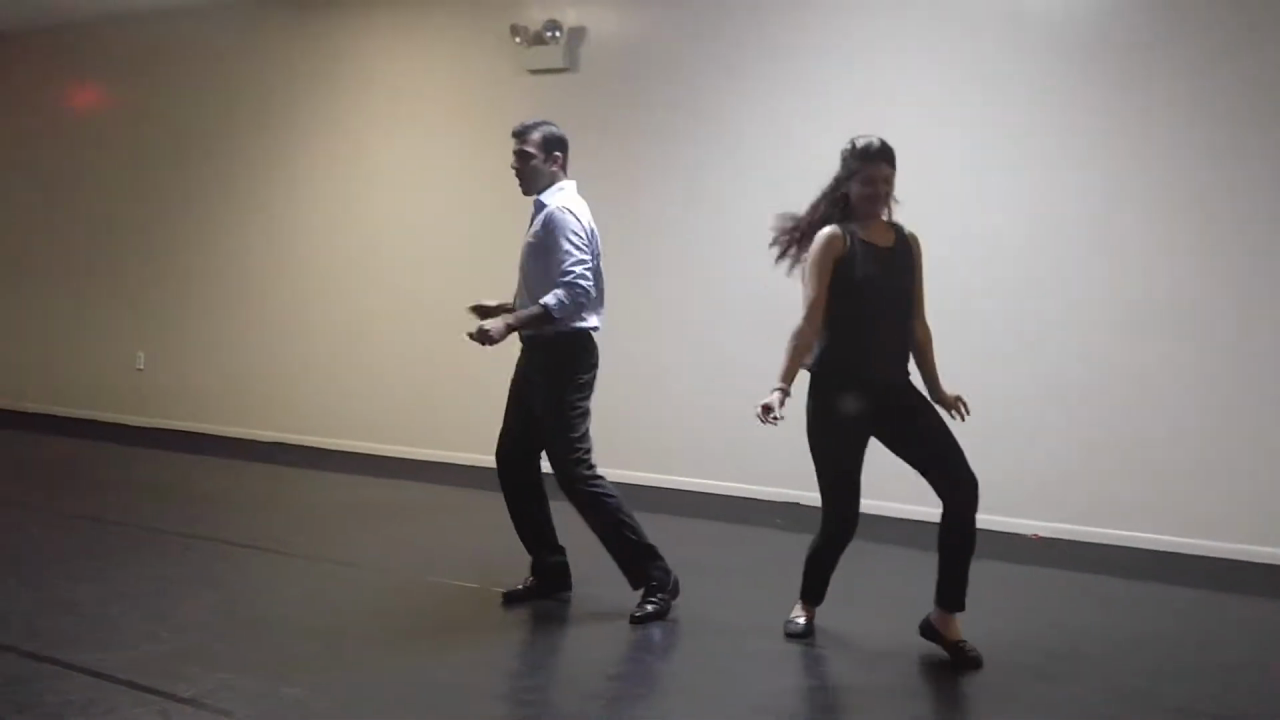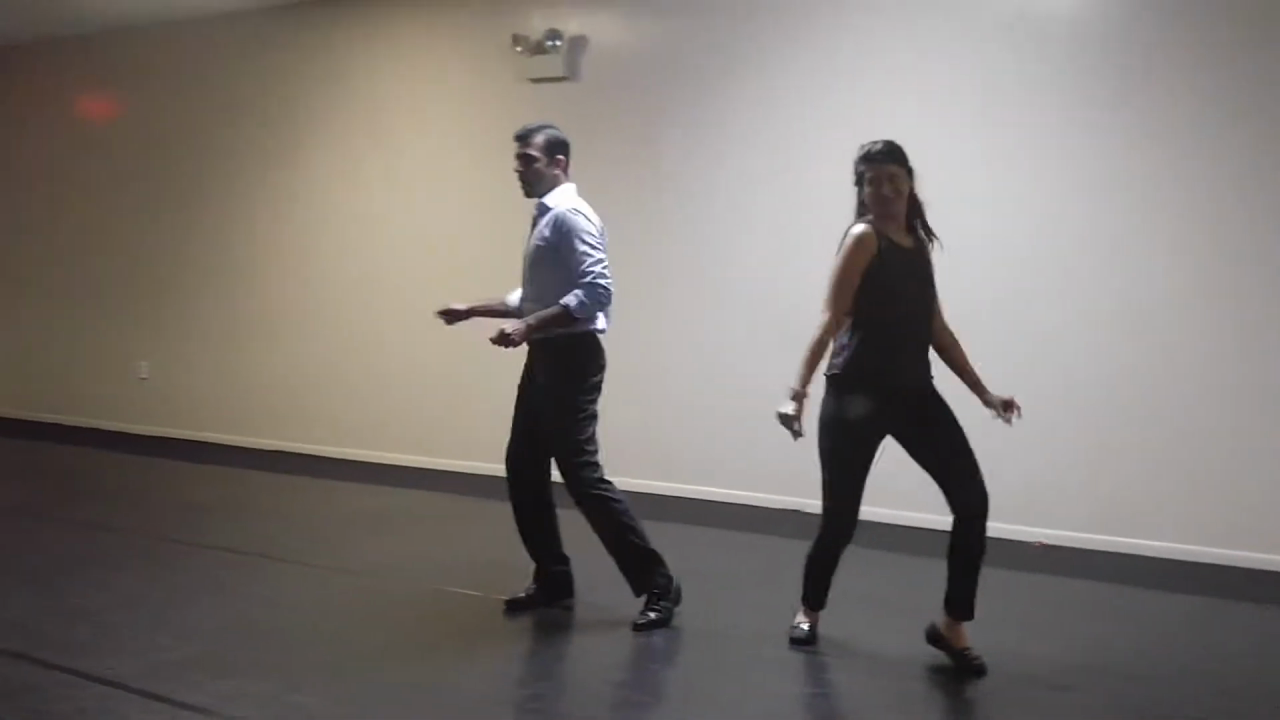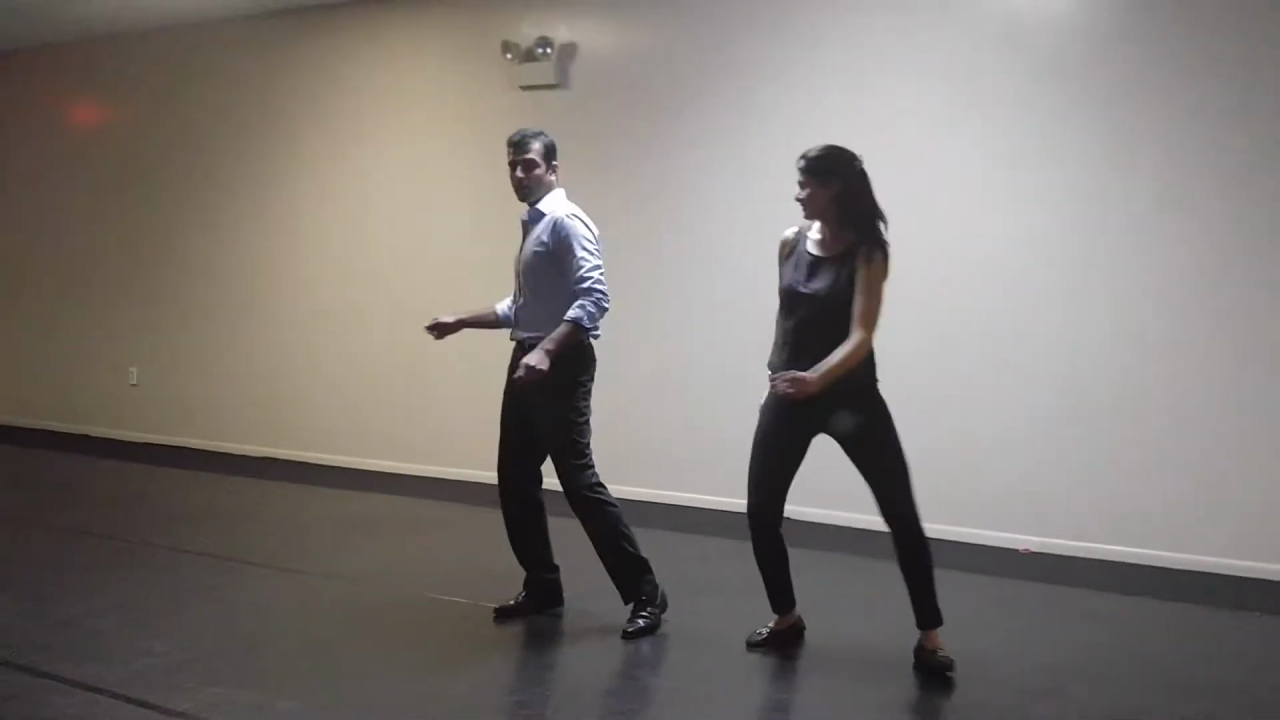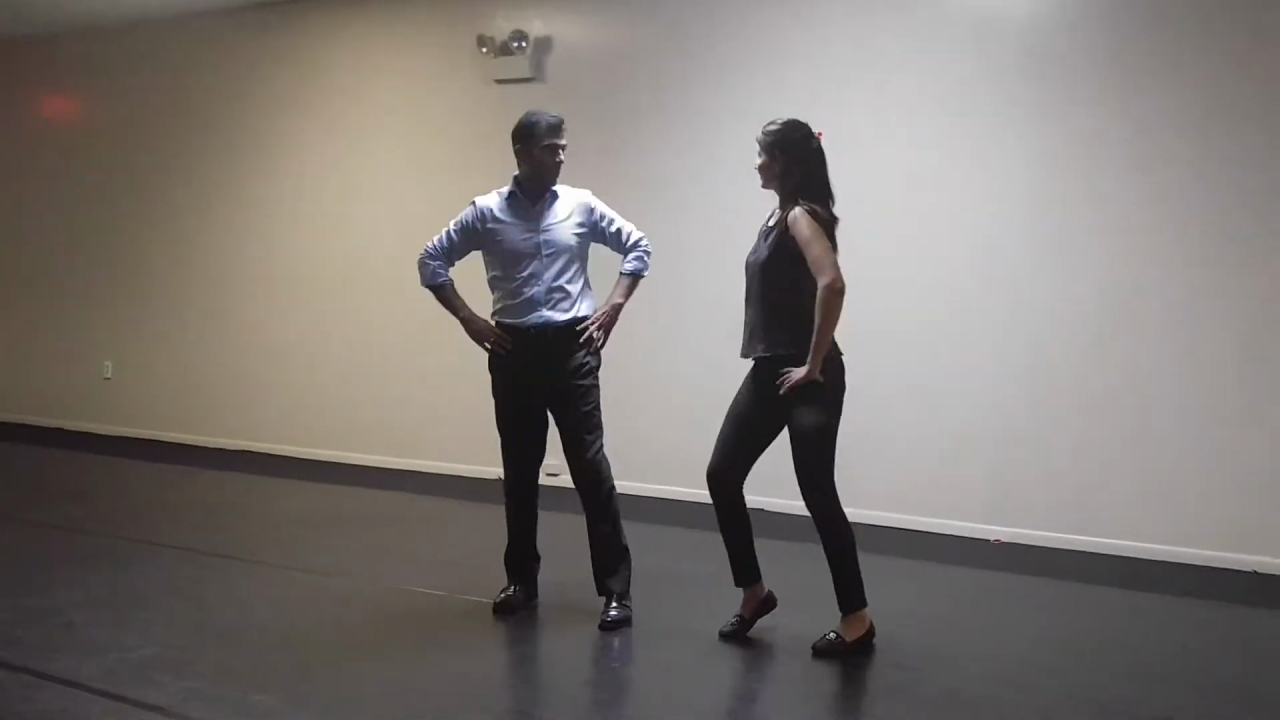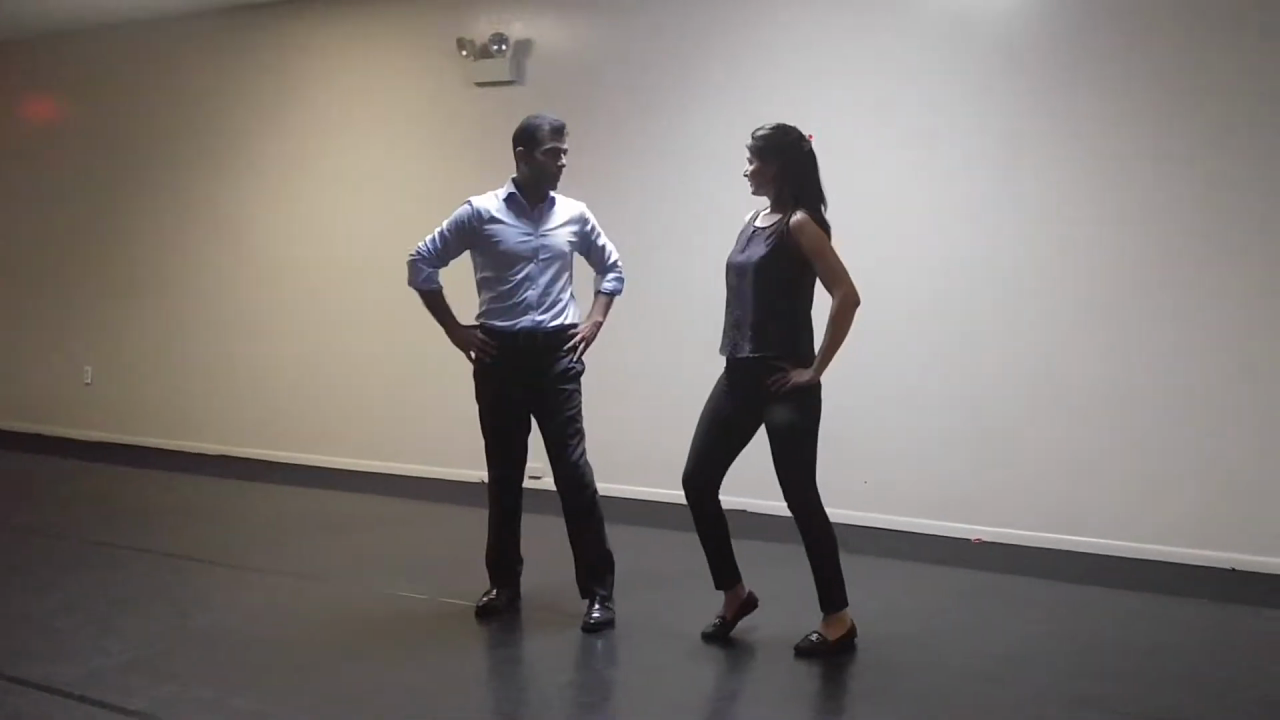
dt=0.5s
person 1, frame 1
left shoulder: (907, 244)
right shoulder: (831, 238)
left elbow: (915, 323)
right elbow: (812, 320)
left wrist: (937, 390)
right wrist: (782, 387)
left hip: (894, 390)
right hip: (838, 391)
left knee: (962, 490)
right knee: (841, 517)
left ankle: (943, 617)
right ankle: (806, 605)
person 1, frame 2
left shoulder: (919, 244)
right shoulder: (863, 237)
left elbow: (935, 327)
right elbow: (831, 320)
left wrist: (982, 392)
right wrist: (799, 392)
left hip: (915, 393)
right hip: (858, 394)
left knee: (972, 501)
right knee: (839, 520)
left ankle: (952, 625)
right ankle: (809, 610)
person 1, frame 3
left shoulder: (866, 253)
right shoulder: (791, 242)
left elbow: (862, 336)
left wrist: (818, 377)
left hip: (851, 398)
right hip: (791, 396)
left knee: (901, 515)
right knee: (761, 511)
left ankle: (931, 636)
right ankle: (786, 617)
person 1, frame 4
left shoulder: (802, 216)
right shoulder: (778, 216)
left elbow: (832, 283)
left wrist: (816, 363)
right wrist: (788, 361)
left hip: (809, 380)
right hip: (770, 372)
left knee: (819, 496)
right knee: (721, 477)
left ankle: (856, 618)
right ankle: (754, 592)
person 1, frame 5
left shoulder: (800, 224)
right shoulder: (753, 222)
left elbow: (847, 296)
left wrist: (817, 368)
right wrist: (738, 359)
left hip: (785, 380)
right hip: (739, 376)
left knee: (800, 497)
right knee: (697, 481)
left ankle: (838, 618)
right ankle: (735, 594)
person 2, frame 1
left shoulder: (564, 213)
right shoulder: (547, 212)
left elbow: (573, 293)
left wrist: (509, 324)
right wrist: (500, 309)
left hip: (563, 356)
right hip: (539, 354)
left knee: (574, 470)
right knee: (514, 461)
left ankle: (656, 578)
right ankle: (550, 571)
person 2, frame 2
left shoulder: (572, 216)
right shoulder: (544, 218)
left elbow: (594, 292)
left wrist: (528, 326)
right wrist: (474, 310)
left hip: (572, 358)
right hip: (544, 359)
left knee: (582, 476)
right knee: (523, 469)
left ankle: (658, 587)
right ankle: (552, 579)
person 2, frame 3
left shoulder: (567, 222)
right shoulder: (530, 227)
left elbow: (594, 297)
left wrist: (546, 351)
right wrist: (461, 321)
left hip: (562, 366)
right hip: (527, 363)
left knee: (578, 482)
right knee: (515, 480)
left ankle: (645, 596)
right ankle: (543, 585)
person 2, frame 4
left shoulder: (582, 206)
right shoulder: (486, 212)
left elbow: (637, 246)
right elbow: (432, 260)
left wrist: (614, 305)
right wrist: (470, 319)
left hip: (572, 347)
right hip: (514, 350)
left knee: (590, 468)
right knee: (519, 471)
left ankle: (615, 589)
right ankle: (522, 579)
person 2, frame 5
left shoulder: (575, 215)
right shoulder: (480, 212)
left elbow: (612, 268)
right elbow: (421, 264)
left wrist: (595, 321)
right wrist: (454, 329)
left hip: (556, 354)
right hip: (498, 354)
left knee: (573, 471)
right knee: (504, 473)
left ankle: (599, 590)
right ankle: (504, 582)
